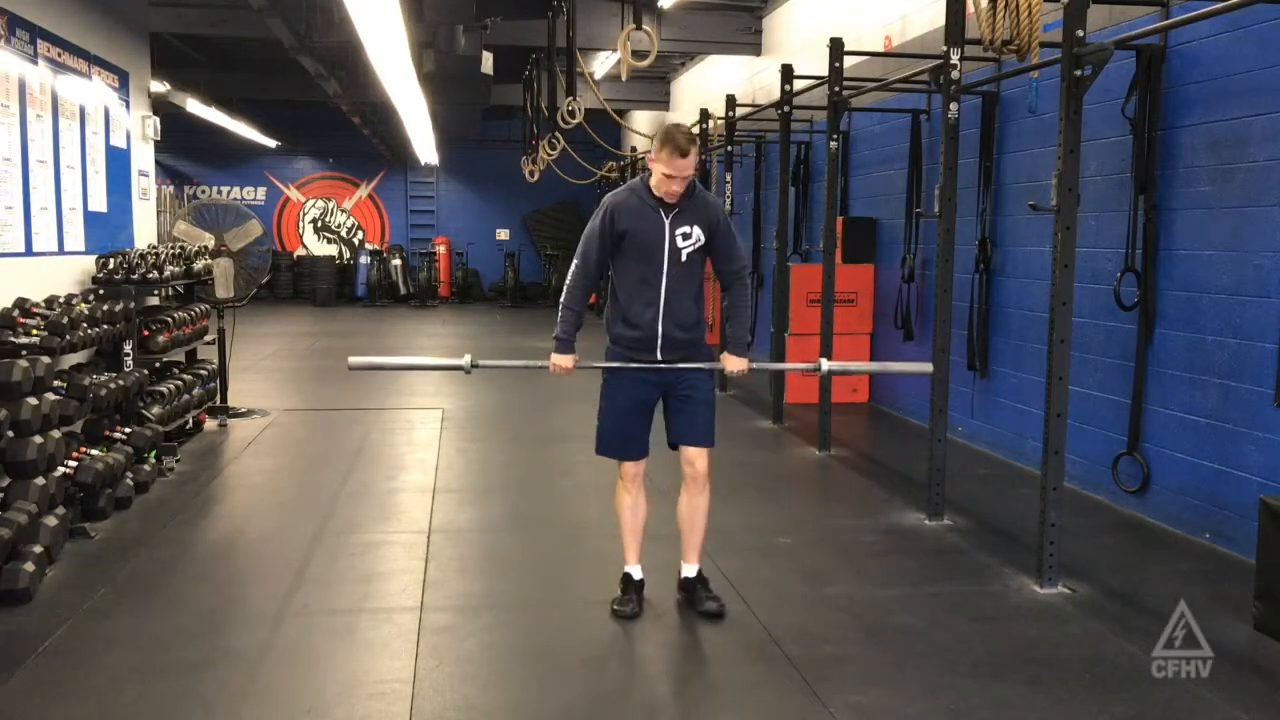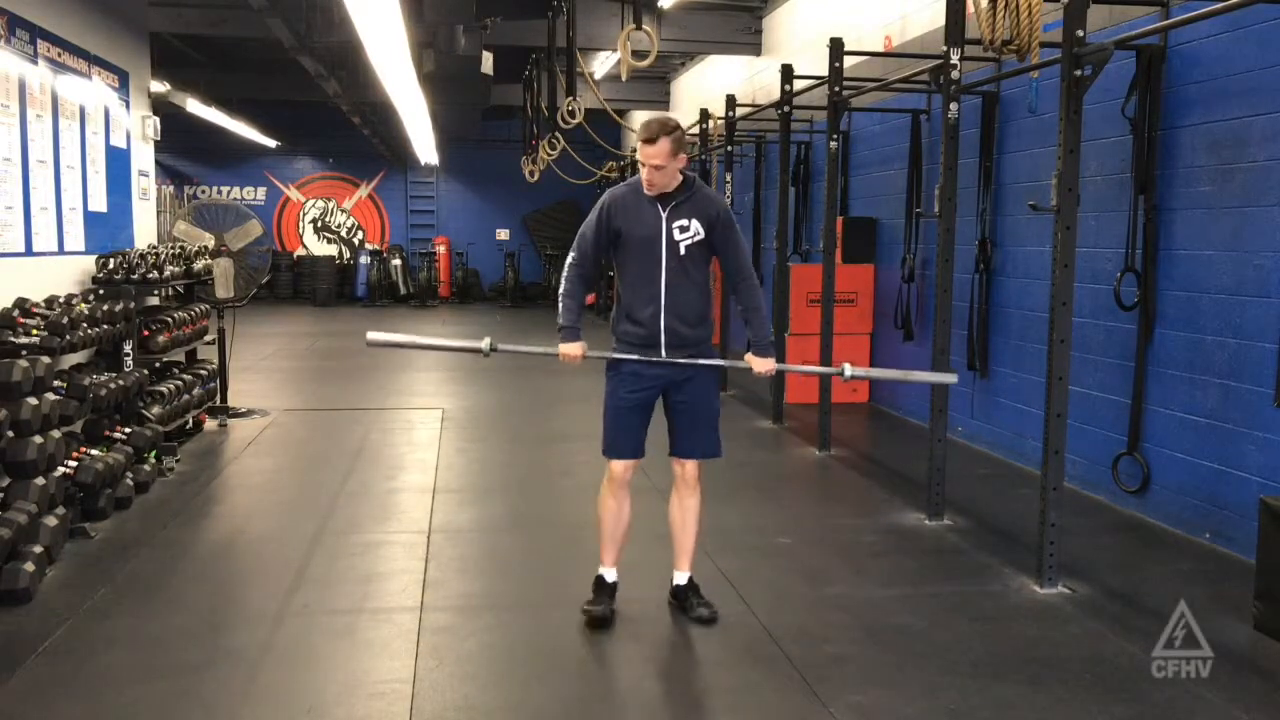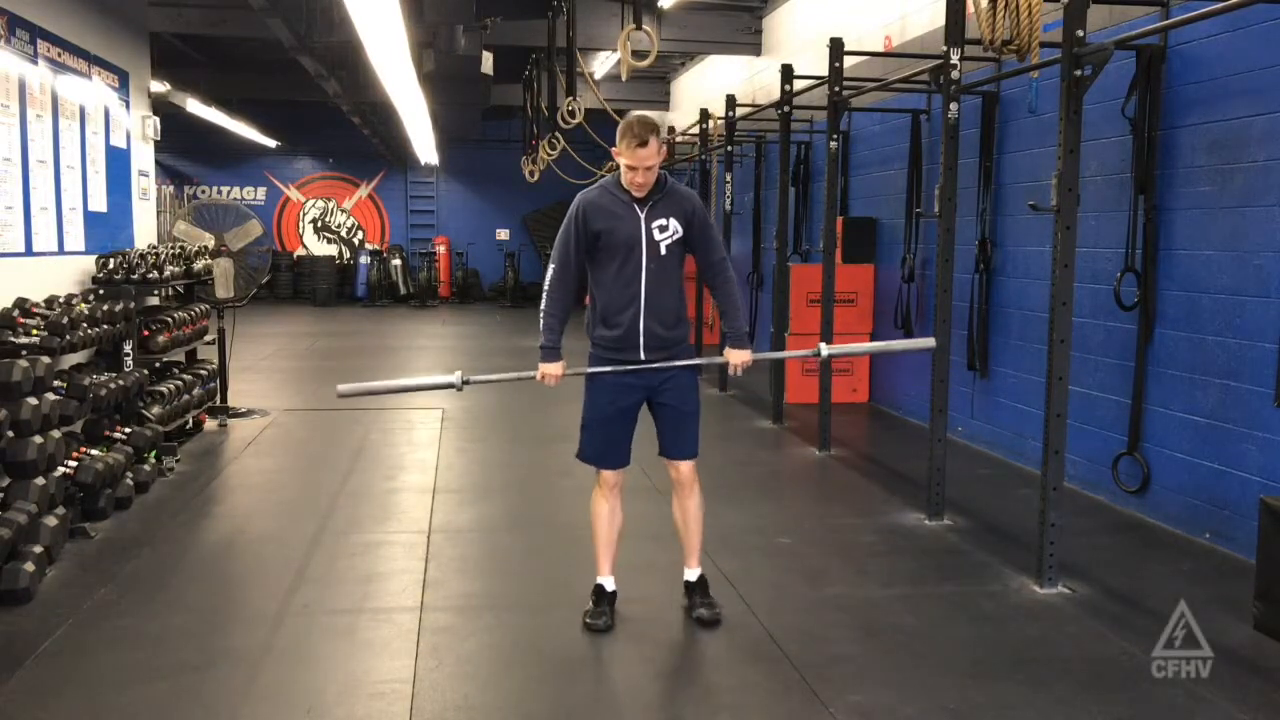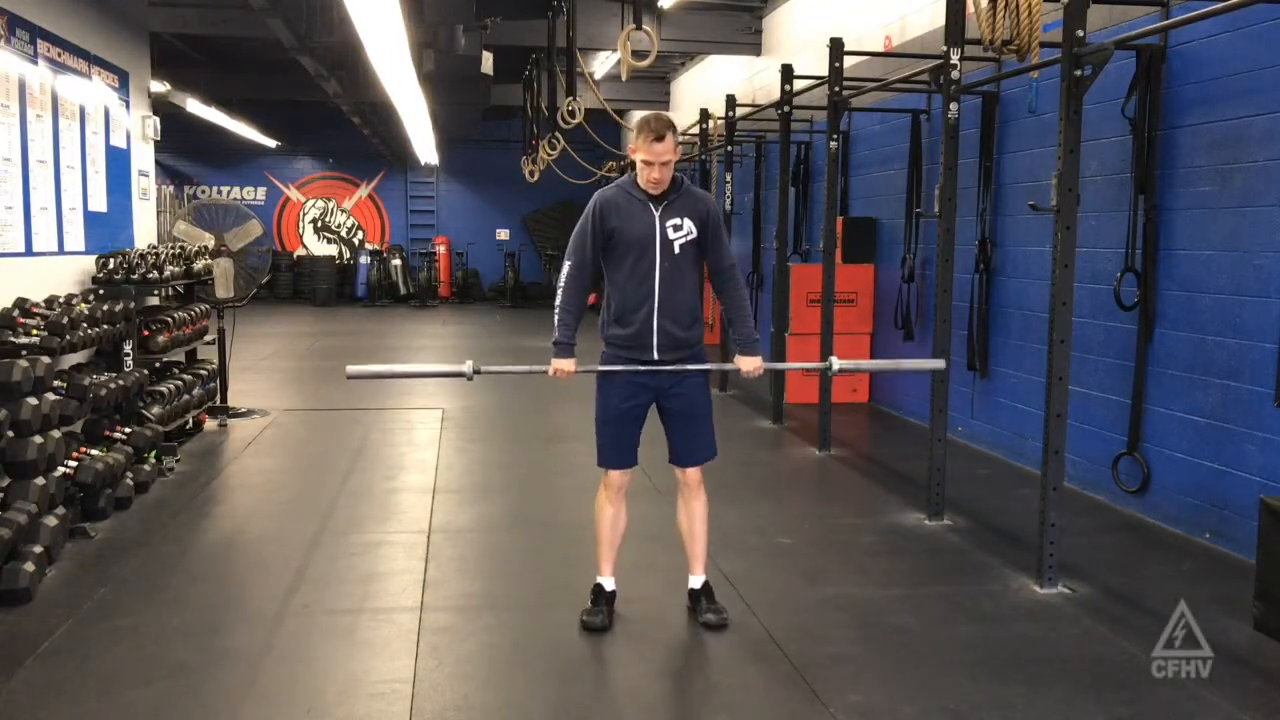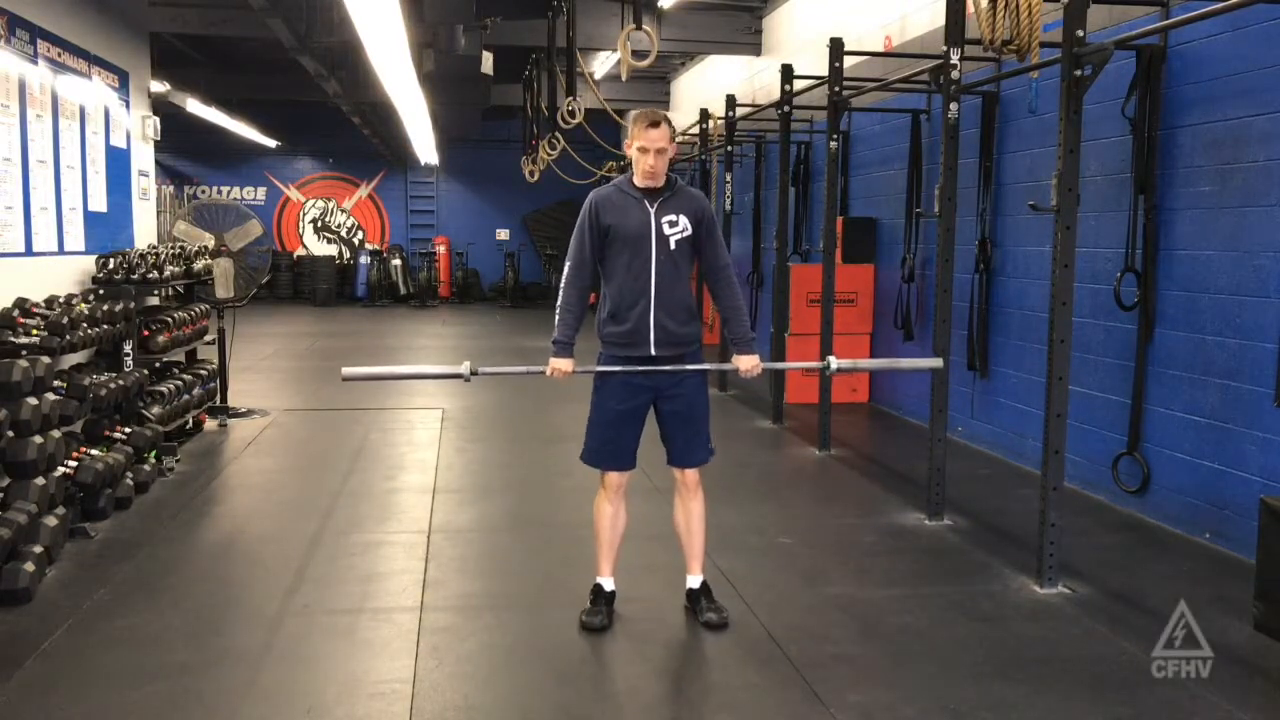
dt=0.5s
person 1, frame 1
left shoulder: (708, 210)
right shoulder: (619, 206)
left elbow: (737, 279)
right elbow: (582, 275)
left wrist: (737, 346)
right wrist: (564, 343)
left hip: (690, 361)
right hip: (629, 361)
left knee: (697, 468)
right knee: (631, 473)
left ankle: (691, 576)
right ankle: (632, 576)
person 1, frame 2
left shoulder: (710, 207)
right shoulder: (616, 203)
left elbow: (742, 277)
right elbow: (578, 267)
left wrist: (761, 345)
right wrist: (570, 330)
left hip: (694, 360)
right hip: (631, 357)
left knee: (688, 472)
right knee: (618, 472)
left ankle: (683, 583)
right ankle: (606, 579)
person 1, frame 3
left shoulder: (684, 203)
right shoulder: (590, 205)
left elbow: (718, 271)
right elbow: (561, 280)
left wrist: (738, 338)
right wrist: (550, 351)
left hip: (674, 361)
right hip: (611, 362)
left knee: (684, 472)
right knee: (608, 478)
left ankle: (694, 579)
right ankle: (604, 588)
person 1, frame 4
left shoulder: (700, 206)
right shoulder: (607, 204)
left elbow: (728, 279)
right elbow: (576, 277)
left wrist: (747, 346)
right wrist: (563, 346)
left hip: (686, 364)
right hip: (623, 363)
left knee: (691, 476)
right knee: (614, 479)
left ankle: (698, 586)
right ankle: (604, 587)
person 1, frame 5
left shoulder: (694, 205)
right shoulder: (602, 204)
left elbow: (721, 279)
right elbow: (577, 279)
left wrist: (744, 345)
right wrist: (562, 346)
left hip: (683, 363)
right hip: (620, 362)
left knee: (689, 476)
right knee: (613, 479)
left ankle: (696, 586)
right ankle: (604, 588)
